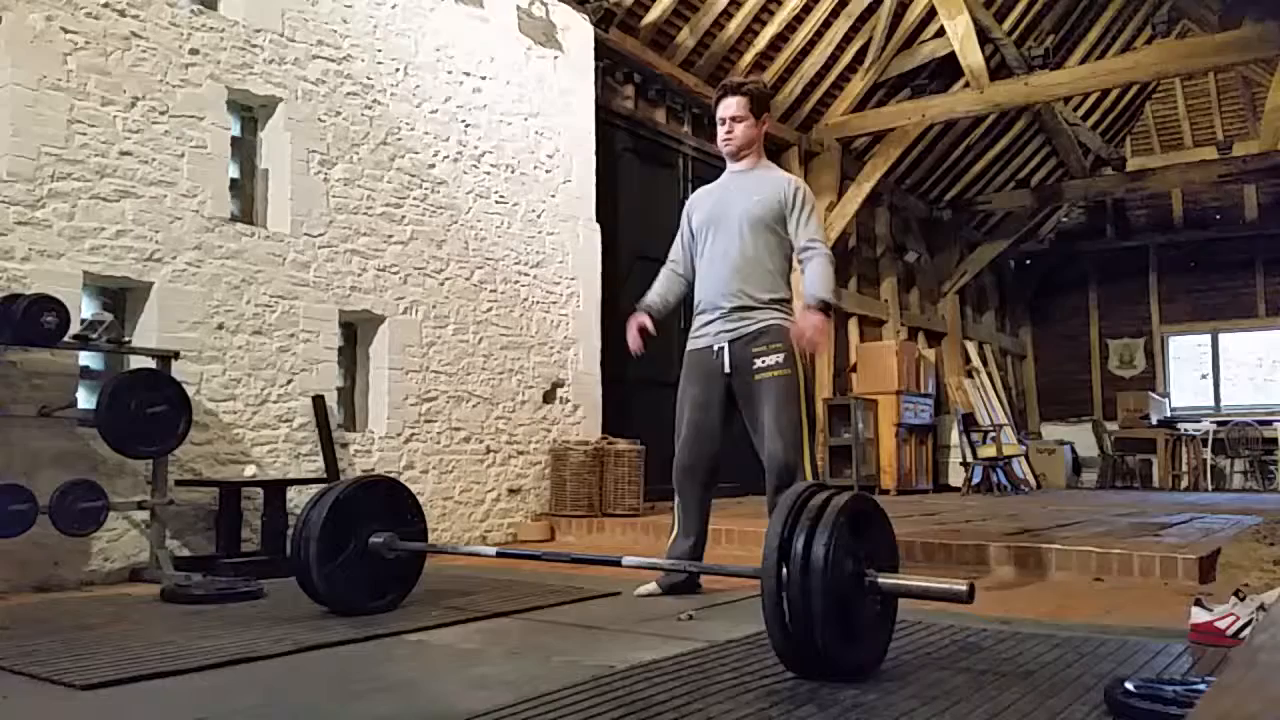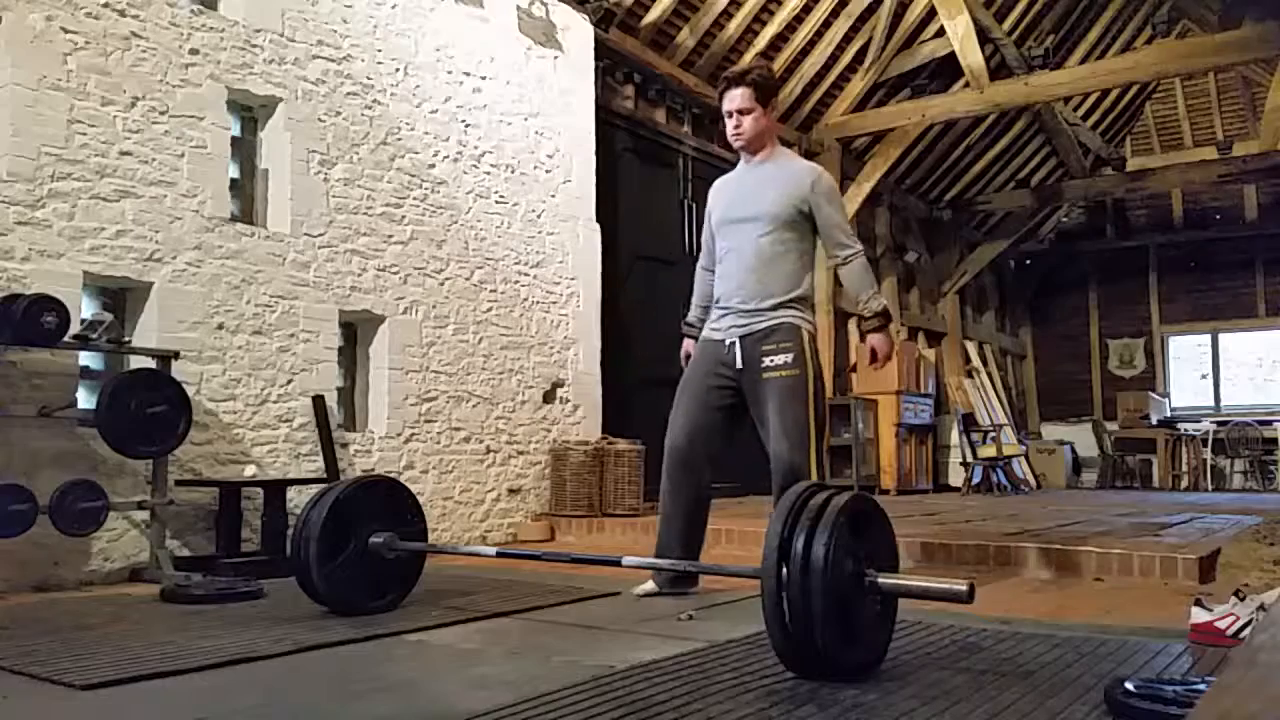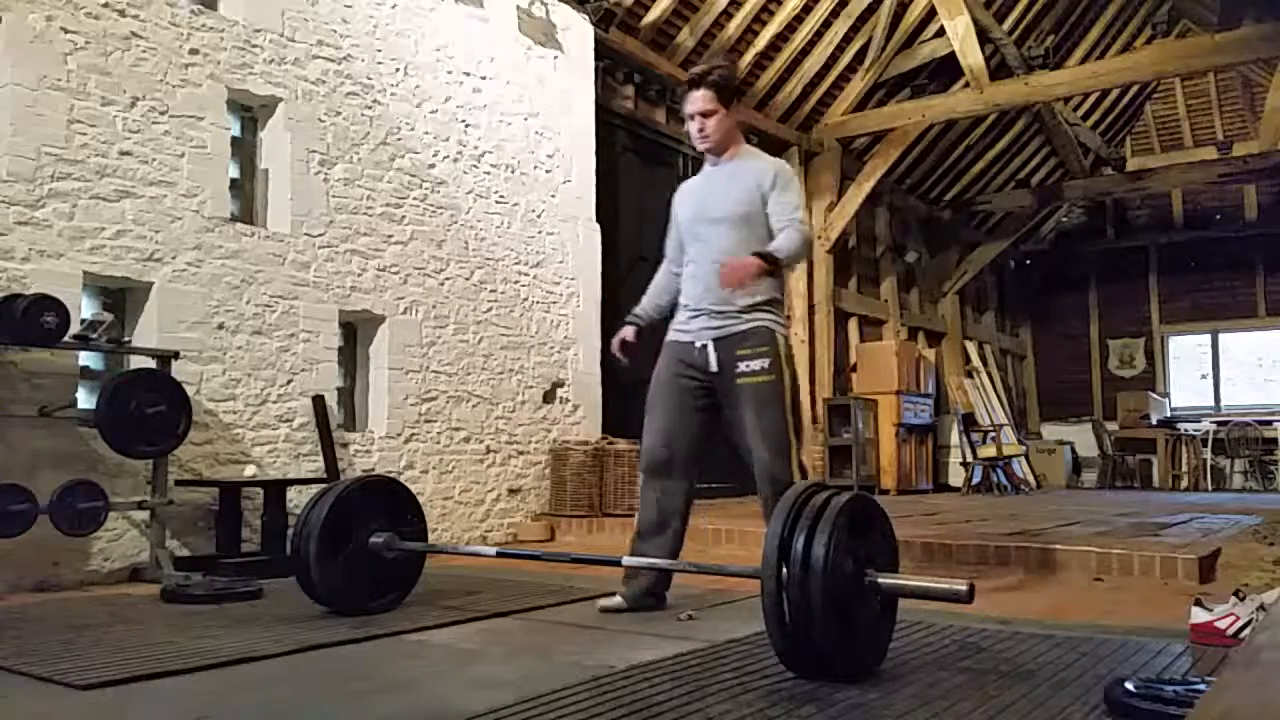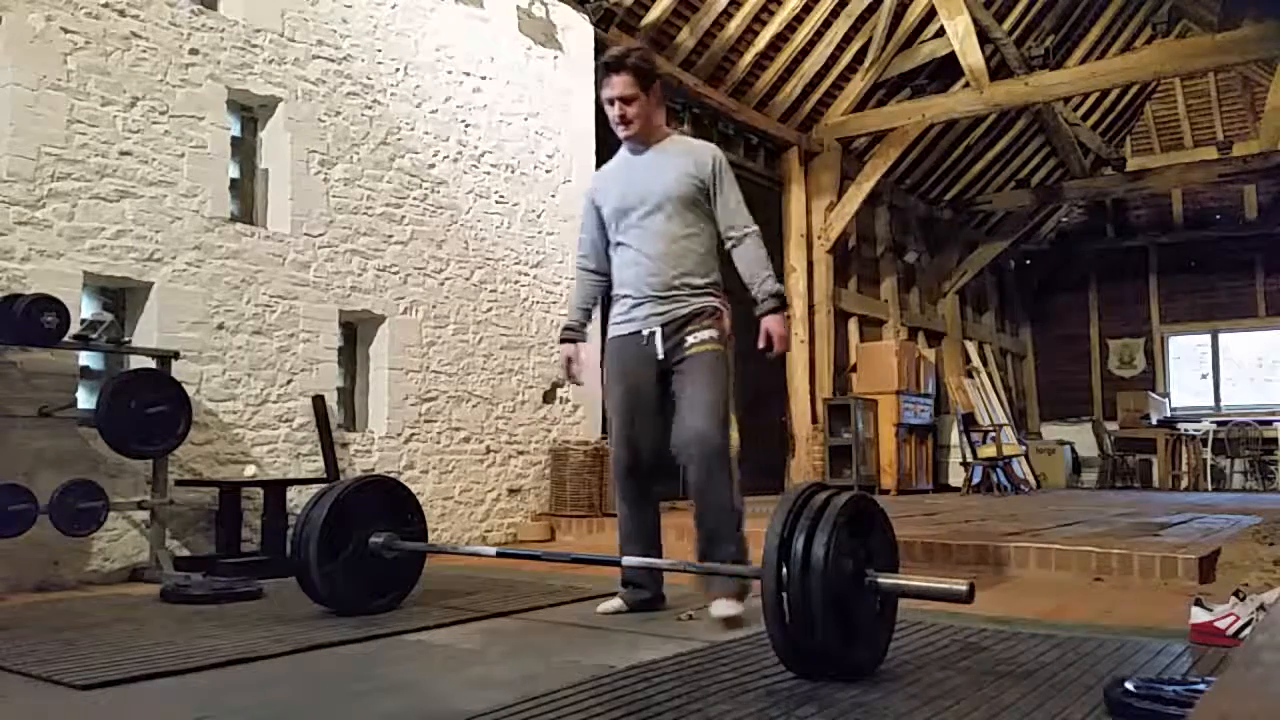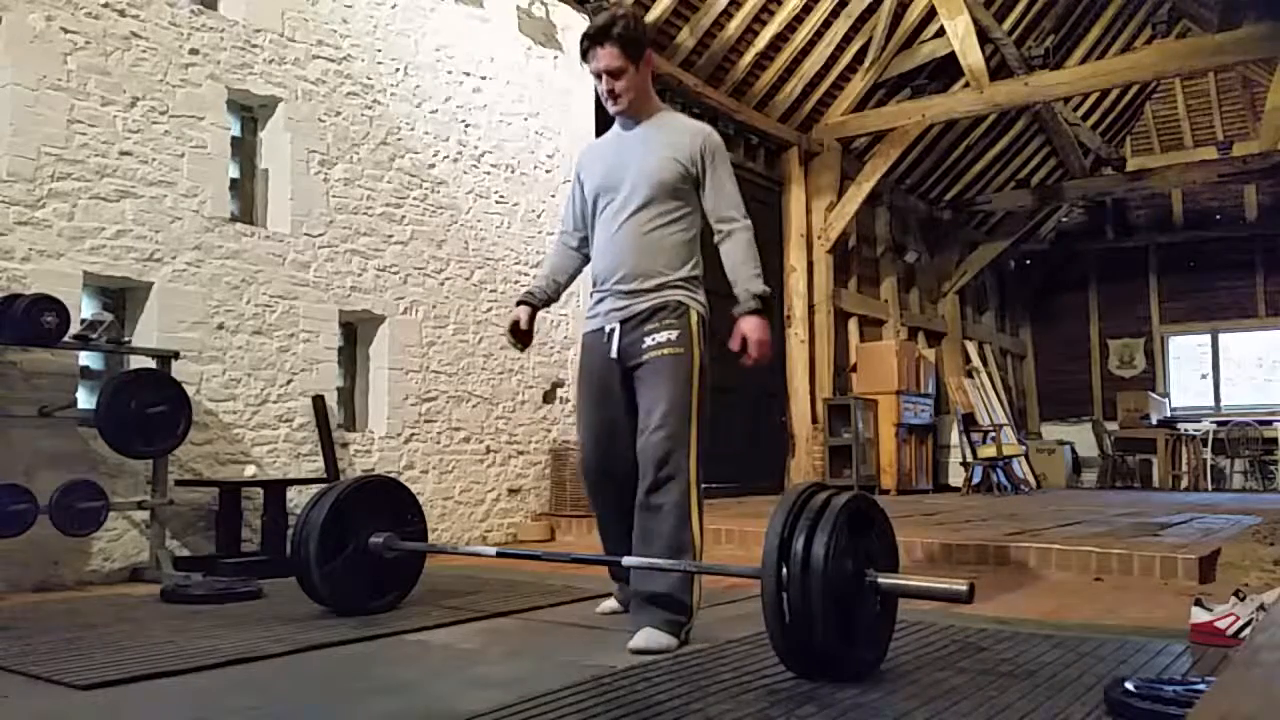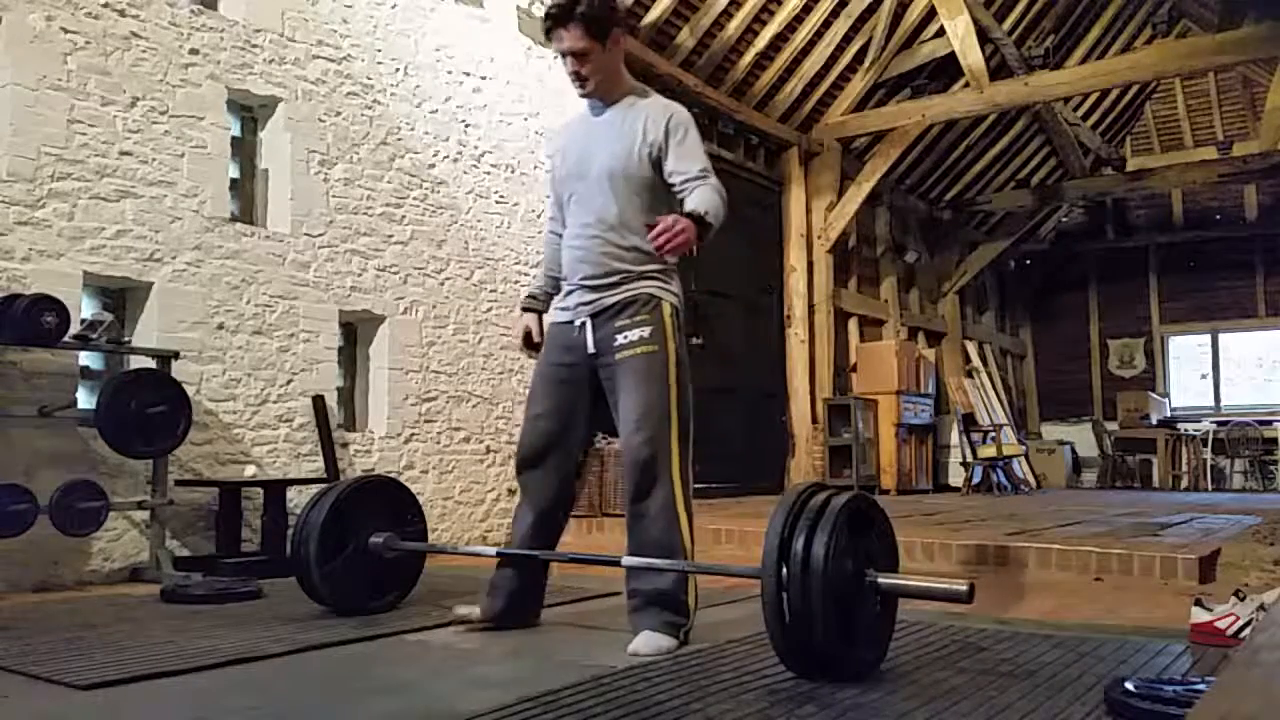
dt=0.4s
person 1, frame 1
left shoulder: (788, 188)
right shoulder: (700, 199)
left elbow: (813, 253)
right elbow: (677, 268)
left wrist: (816, 306)
right wrist: (647, 309)
left hip: (765, 336)
right hip: (705, 342)
left knee: (783, 457)
right knee: (690, 460)
right ankle: (680, 568)
person 1, frame 2
left shoulder: (807, 178)
right shoulder: (720, 189)
left elbow: (847, 253)
left wrist: (876, 317)
right wrist: (692, 327)
left hip: (779, 335)
right hip: (718, 338)
left knee: (792, 461)
right knee: (682, 449)
right ankle: (675, 568)
person 1, frame 3
left shoulder: (771, 172)
right shoulder: (686, 192)
left elbow: (796, 233)
left wrist: (762, 260)
right wrist: (636, 320)
left hip: (750, 337)
right hip: (686, 342)
left knee: (772, 464)
right knee: (662, 459)
right ankle: (645, 582)
person 1, frame 4
left shoulder: (702, 158)
right shoulder: (603, 181)
left elbow: (741, 236)
right elbow: (590, 266)
left wrist: (771, 303)
right wrist: (572, 332)
left hip: (695, 321)
right hip: (629, 334)
left knee: (703, 443)
right knee: (632, 464)
left ankle: (726, 581)
right ankle: (643, 584)
person 1, frame 5
left shoulder: (695, 140)
right shoulder: (592, 156)
left elbow: (732, 227)
right elbow: (572, 241)
left wrist: (752, 304)
right wrist: (532, 298)
left hip: (667, 317)
right hip: (602, 324)
left knee: (664, 458)
right knee: (603, 461)
left ankle: (663, 610)
right ankle: (633, 580)
person 1, frame 6
left shoulder: (664, 118)
right shoulder: (567, 136)
left elbow: (704, 188)
left wrist: (688, 221)
right wrist: (536, 301)
left hip: (638, 311)
right hip: (569, 319)
left knee: (649, 458)
right knee: (541, 456)
left ankle: (661, 613)
right ankle: (513, 597)
